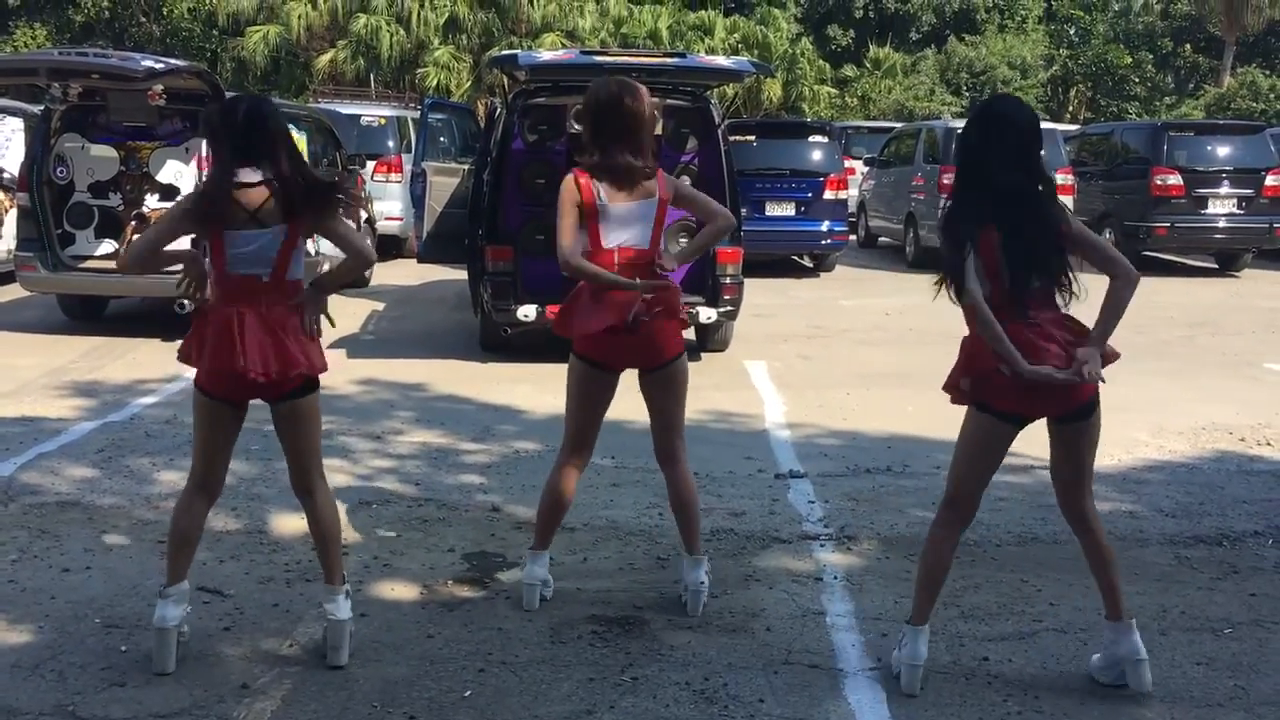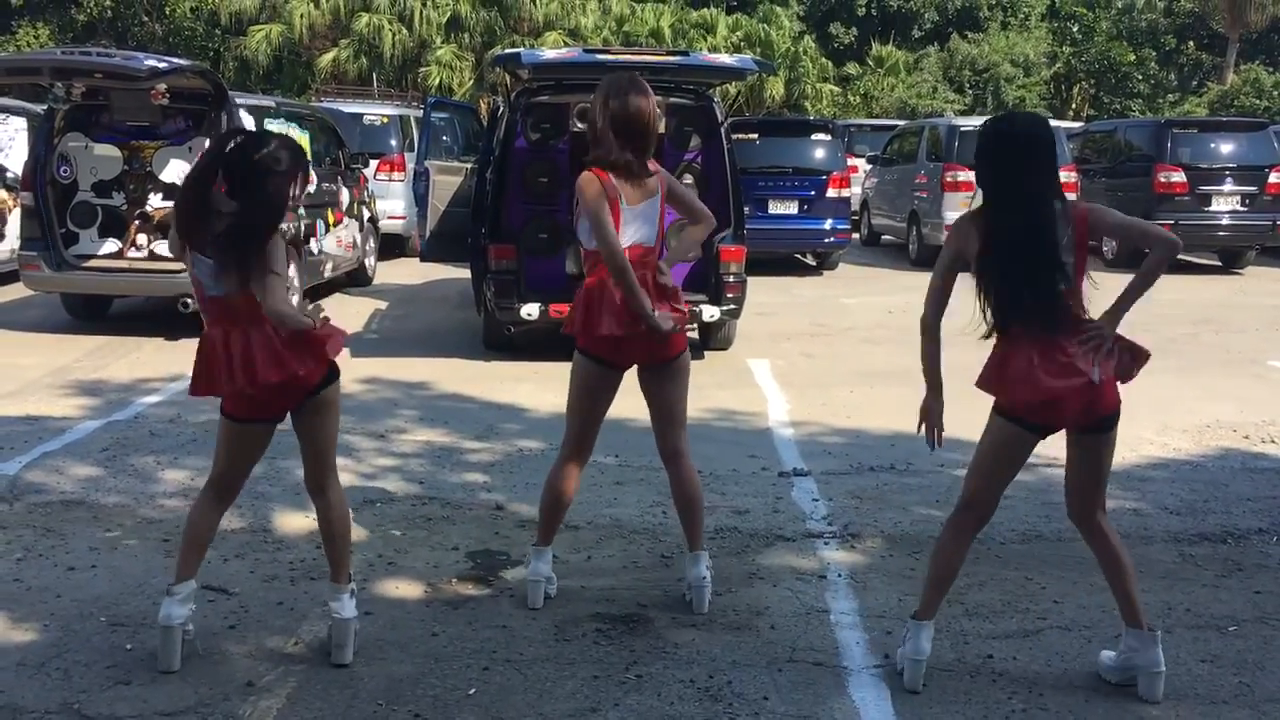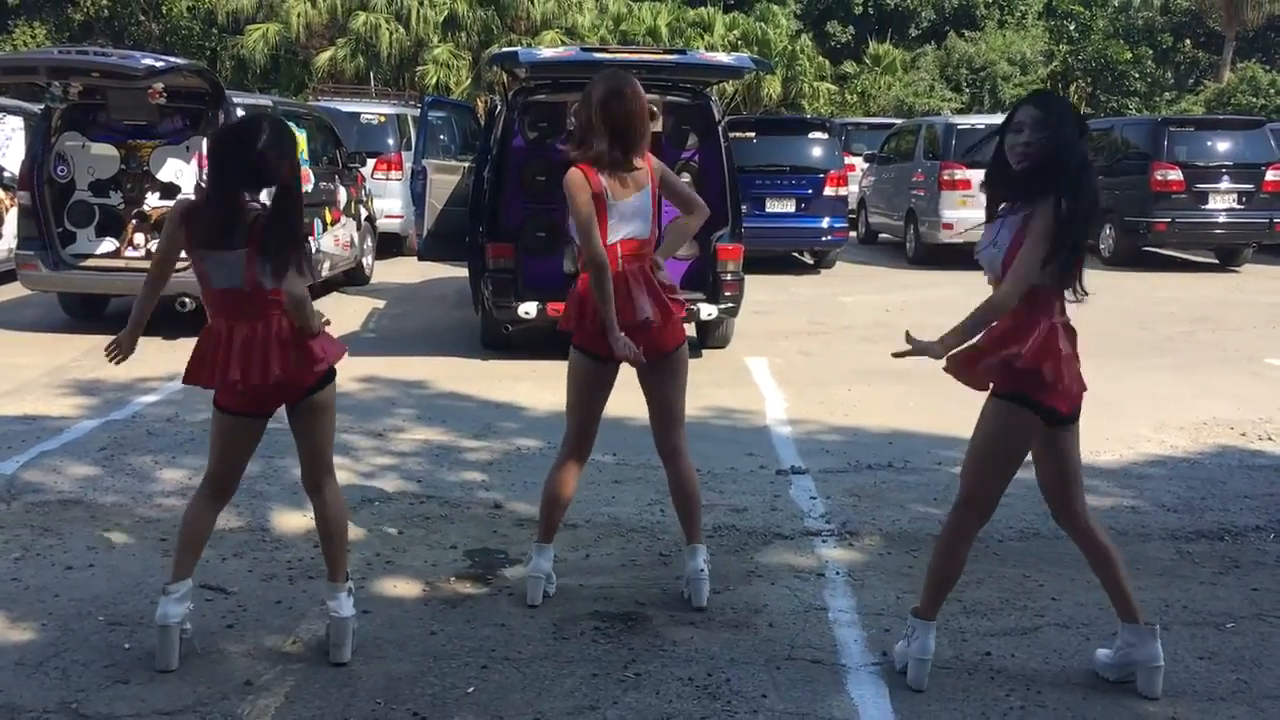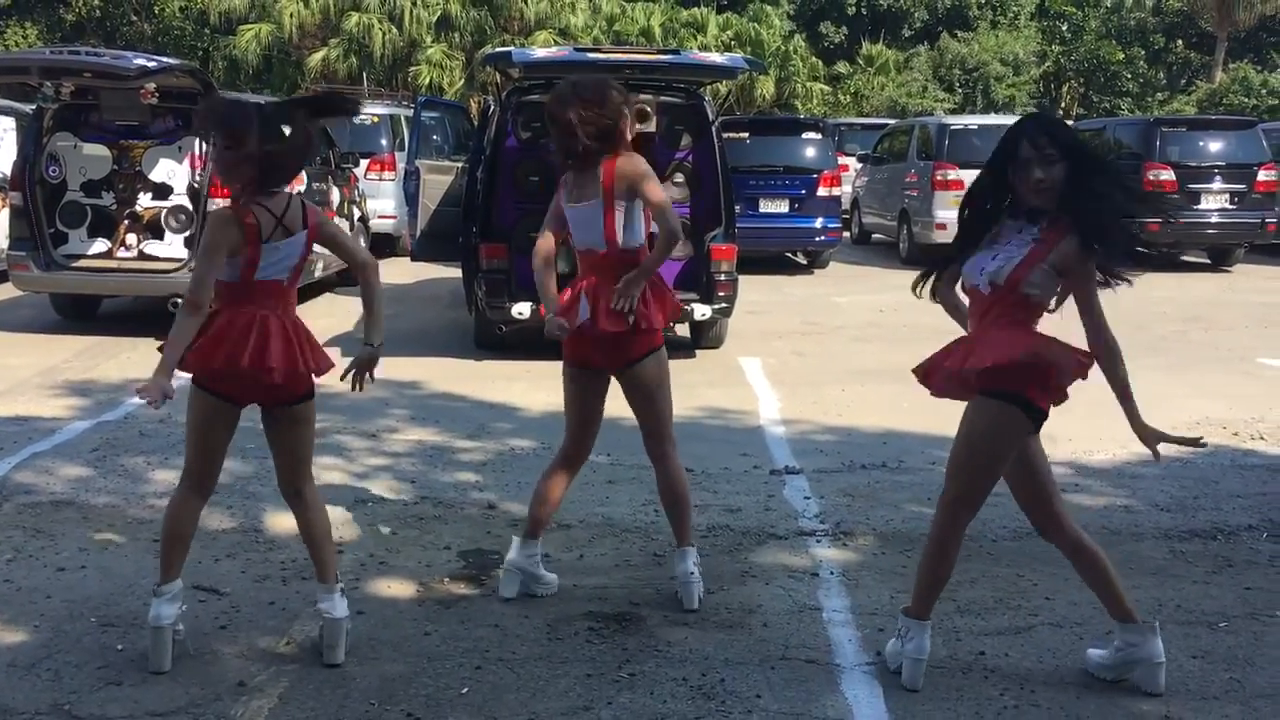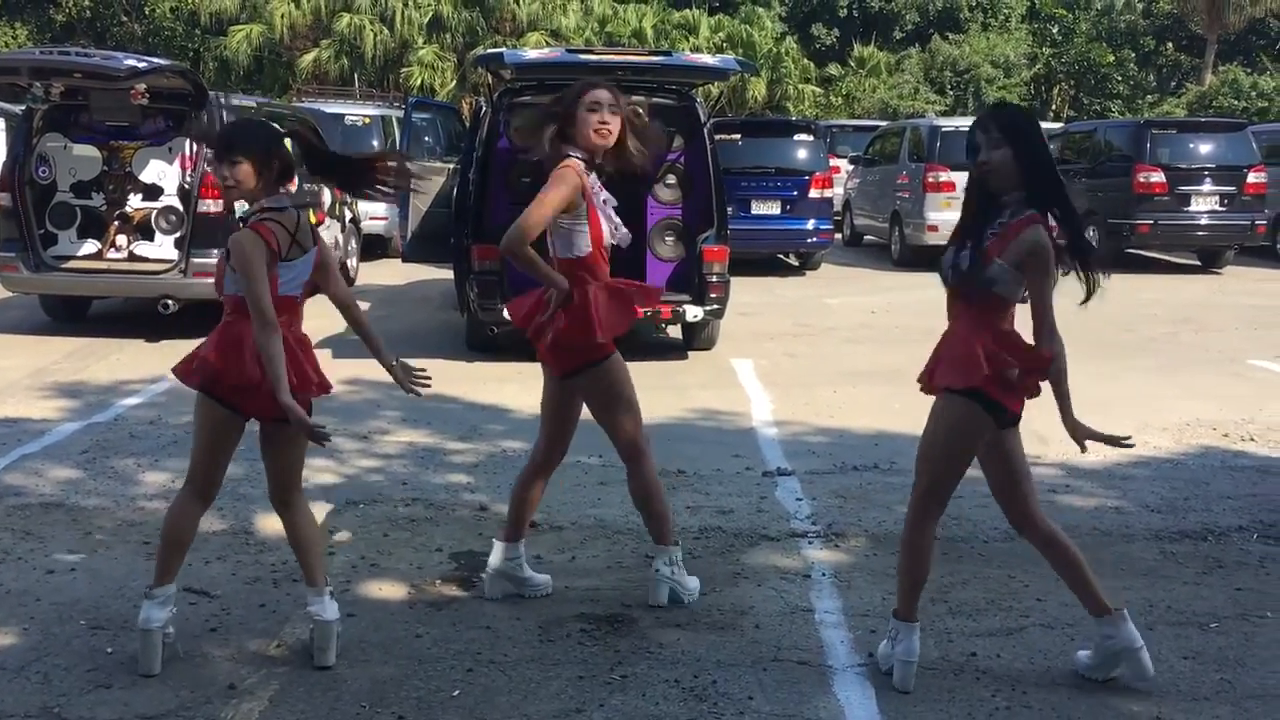
dt=0.2s
person 1, frame 1
left shoulder: (965, 220)
right shoulder: (1050, 213)
left elbow: (972, 299)
right elbow: (1124, 274)
left wrist: (1017, 365)
right wrist: (1094, 342)
left hip: (1004, 380)
right hip: (1068, 370)
left knee: (954, 512)
right knee: (1079, 507)
left ankle: (914, 638)
right ankle: (1123, 640)
person 1, frame 2
left shoulder: (976, 228)
right shoulder: (1079, 218)
left elbow: (931, 314)
right elbow: (1166, 247)
left wrist: (934, 388)
right wrist: (1114, 315)
left hip: (1031, 388)
right hip: (1092, 379)
left knee: (970, 512)
right knee: (1089, 517)
left ankle: (919, 635)
right ankle: (1142, 645)
person 1, frame 3
left shoulder: (1048, 206)
right shoulder: (1014, 203)
left elbow: (1015, 289)
left wrist: (945, 343)
left hip: (1031, 368)
right hip: (1036, 369)
left knee: (968, 510)
right knee: (1072, 514)
left ankle: (919, 636)
right ankle: (1138, 640)
person 1, frame 4
left shoulder: (1071, 240)
right shoulder: (985, 217)
left elbow: (1099, 335)
right elbow: (942, 283)
left wrist: (1135, 419)
right wrist: (978, 325)
left hip: (1015, 376)
right hip: (989, 373)
left knee: (952, 512)
right knee: (1053, 523)
left ankle: (912, 636)
right ankle: (1137, 641)
person 1, frame 5
left shoulder: (1032, 227)
right shoulder: (978, 213)
left elbow: (1045, 327)
left wrist: (1069, 416)
left hip: (983, 371)
right hip: (972, 370)
left knee: (923, 510)
right knee: (1027, 516)
left ankle: (902, 640)
right ankle: (1114, 633)
person 2, frame 1
left shoulder: (203, 204)
right shoulder: (298, 199)
left elbow: (131, 259)
right elbow: (362, 254)
left wrist: (187, 261)
right wrist: (316, 296)
left hip: (227, 350)
right hip: (291, 348)
left knee: (203, 485)
right knee: (310, 482)
left ankle: (172, 602)
right ankle: (338, 599)
person 2, frame 2
left shoulder: (191, 212)
right shoulder: (259, 233)
right elbow: (273, 309)
right wrist: (311, 323)
left hip: (238, 368)
right hip: (295, 359)
left knee: (219, 488)
right knee: (324, 483)
left ankle: (178, 600)
right ankle: (342, 599)
person 2, frame 3
left shoulder: (193, 217)
right shoulder: (283, 222)
left elbow: (153, 283)
right elbow: (293, 298)
left wrist: (130, 333)
right wrist: (310, 332)
left hip: (238, 364)
right hip: (297, 357)
left knee: (216, 488)
right knee: (323, 484)
left ankle: (175, 599)
right ankle: (340, 599)
person 2, frame 4
left shoulder: (228, 222)
right shoulder: (303, 211)
left elbow: (197, 304)
right elbow: (365, 266)
left wrist: (167, 367)
right wrist: (371, 339)
left hip: (228, 354)
right hip: (286, 350)
left knee: (194, 486)
right knee: (299, 486)
left ankle: (166, 601)
right ankle: (333, 598)
person 2, frame 5
left shoulder: (246, 240)
right shoulder: (306, 229)
left elbow: (263, 323)
right elbow: (347, 304)
left wrist: (284, 399)
right wrist: (387, 362)
left hip: (235, 367)
right hip: (293, 369)
left knee: (196, 490)
right knee: (290, 496)
left ankle: (157, 605)
right ankle: (322, 601)
person 3, frame 1
left shoulder: (577, 182)
right shoulder: (660, 180)
left elbow: (569, 257)
right elbow: (722, 221)
left wrist: (623, 285)
right wrist: (673, 263)
left hip: (598, 327)
right hip: (657, 326)
left knee: (572, 454)
right knee: (672, 455)
left ankle: (536, 565)
right ankle: (696, 570)
person 3, frame 2
left shoulder: (591, 181)
right shoulder: (656, 174)
left elbow: (615, 257)
right elbow: (703, 219)
left wrist: (644, 318)
right wrist: (667, 264)
left hip: (607, 322)
right hip: (661, 313)
left knee: (574, 451)
right knee: (675, 451)
left ankle: (539, 563)
right ankle: (698, 567)
person 3, frame 3
left shoulder: (580, 177)
right shoulder: (649, 166)
left elbow: (594, 256)
right elbow: (698, 211)
left wrist: (611, 329)
right wrist: (662, 251)
left hip: (599, 312)
right hip: (656, 308)
left knee: (575, 447)
right knee: (673, 447)
left ankle: (540, 562)
right ankle: (697, 562)
person 3, frame 4
left shoulder: (570, 179)
right shoulder: (627, 164)
left elbow: (543, 249)
right elbow: (670, 229)
left wrist: (551, 308)
right wrist: (640, 282)
left hip: (582, 318)
right hip: (626, 319)
left knee: (574, 449)
right knee: (663, 448)
left ankle: (524, 556)
right ankle: (687, 566)
person 3, frame 5
left shoulder: (589, 179)
right shoulder: (568, 176)
right elbow: (515, 239)
right wrist: (553, 280)
left hip: (571, 325)
right hip: (580, 326)
left knee: (549, 451)
right knee: (634, 448)
left ankle: (506, 562)
right ankle: (668, 568)
